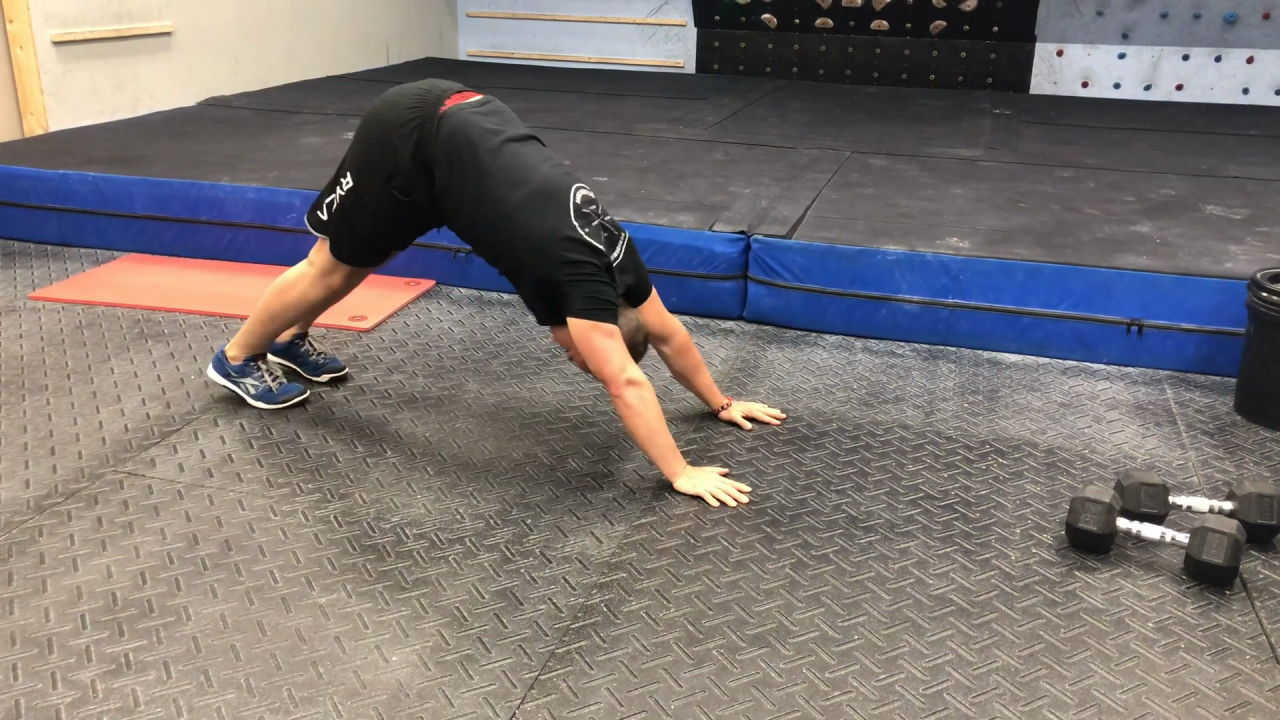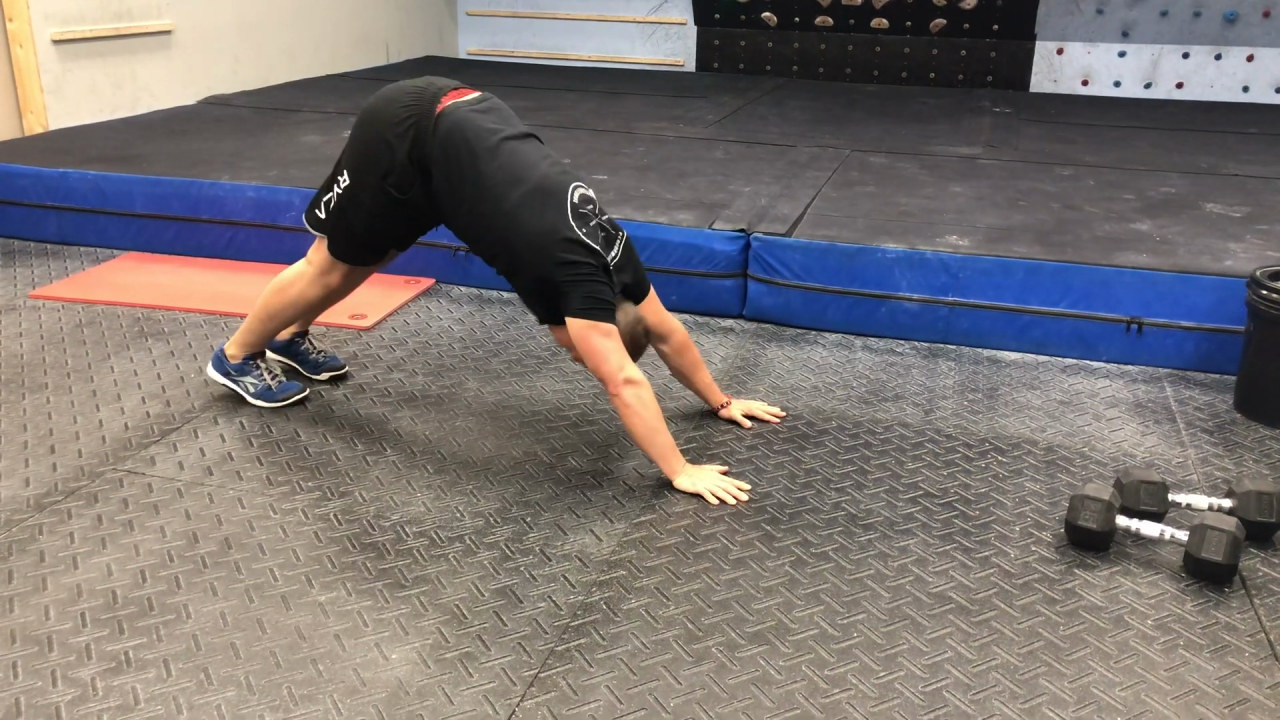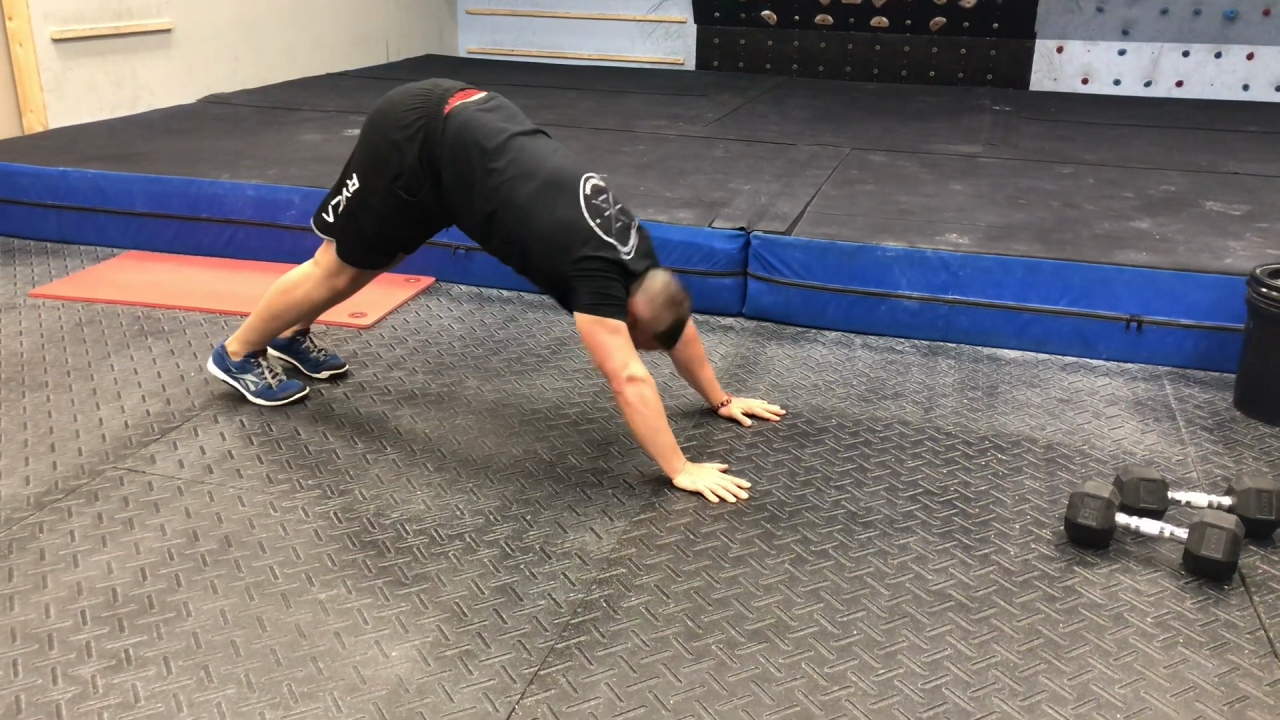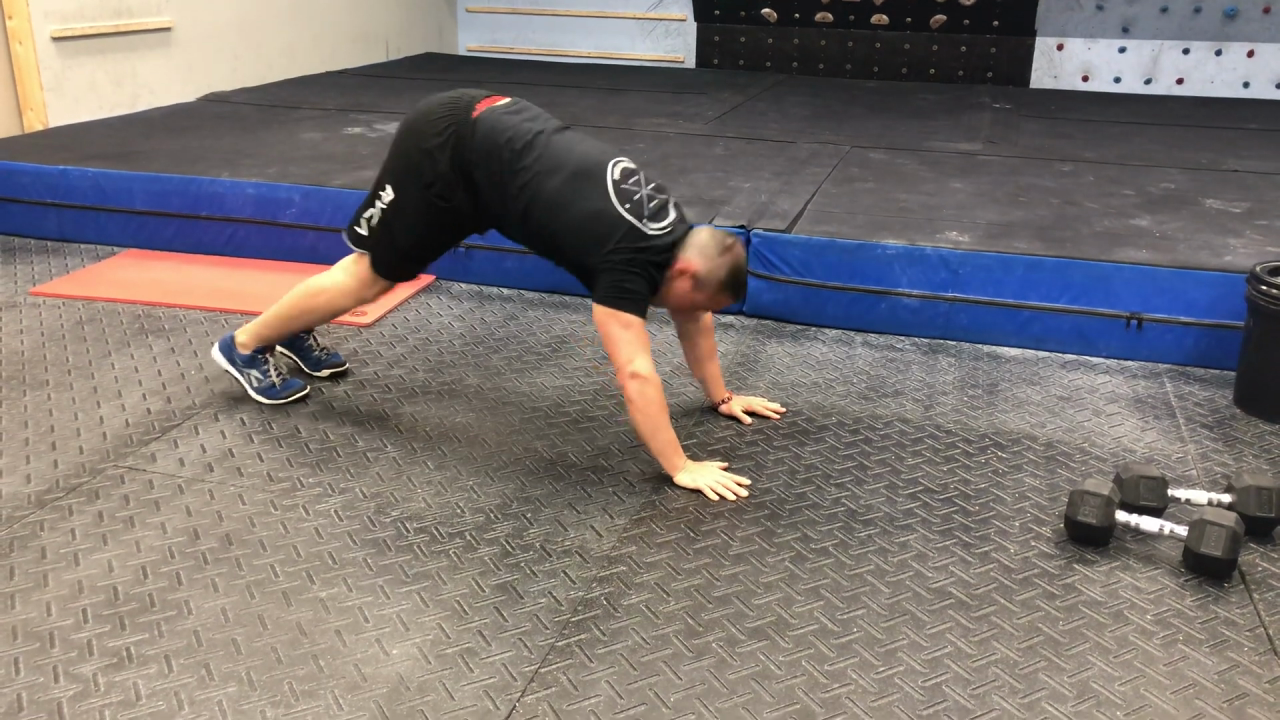
dt=0.2s
person 1, frame 1
left shoulder: (610, 255)
right shoulder: (581, 274)
left elbow: (666, 333)
right elbow: (625, 382)
left wrist: (720, 403)
right wrist: (681, 474)
left hip: (454, 119)
right hip: (413, 134)
left knee: (367, 255)
right knee: (335, 262)
left ankle: (290, 338)
right ankle: (237, 358)
person 1, frame 2
left shoulder: (611, 256)
right shoulder: (580, 273)
left elbow: (667, 332)
right elbow: (622, 383)
left wrist: (720, 402)
right wrist: (681, 472)
left hip: (453, 115)
right hip: (409, 132)
left knee: (370, 256)
right knee: (333, 263)
left ankle: (291, 337)
right ankle: (237, 356)
person 1, frame 3
left shoulder: (629, 250)
right shoulder: (596, 267)
left elbow: (678, 325)
right elbow: (628, 378)
left wrist: (720, 398)
right wrist: (681, 470)
left hip: (462, 118)
right hip: (417, 138)
left knee: (376, 257)
right knee: (342, 265)
left ankle: (292, 334)
right ankle: (237, 353)
person 1, frame 4
left shoulder: (673, 234)
right shoulder: (629, 255)
left elbow: (693, 319)
right elbow: (635, 372)
left wrist: (720, 396)
right wrist: (678, 466)
left hip: (483, 129)
right hip: (445, 147)
left knee: (397, 261)
right knee: (375, 277)
left ankle: (296, 332)
right ankle: (246, 344)
